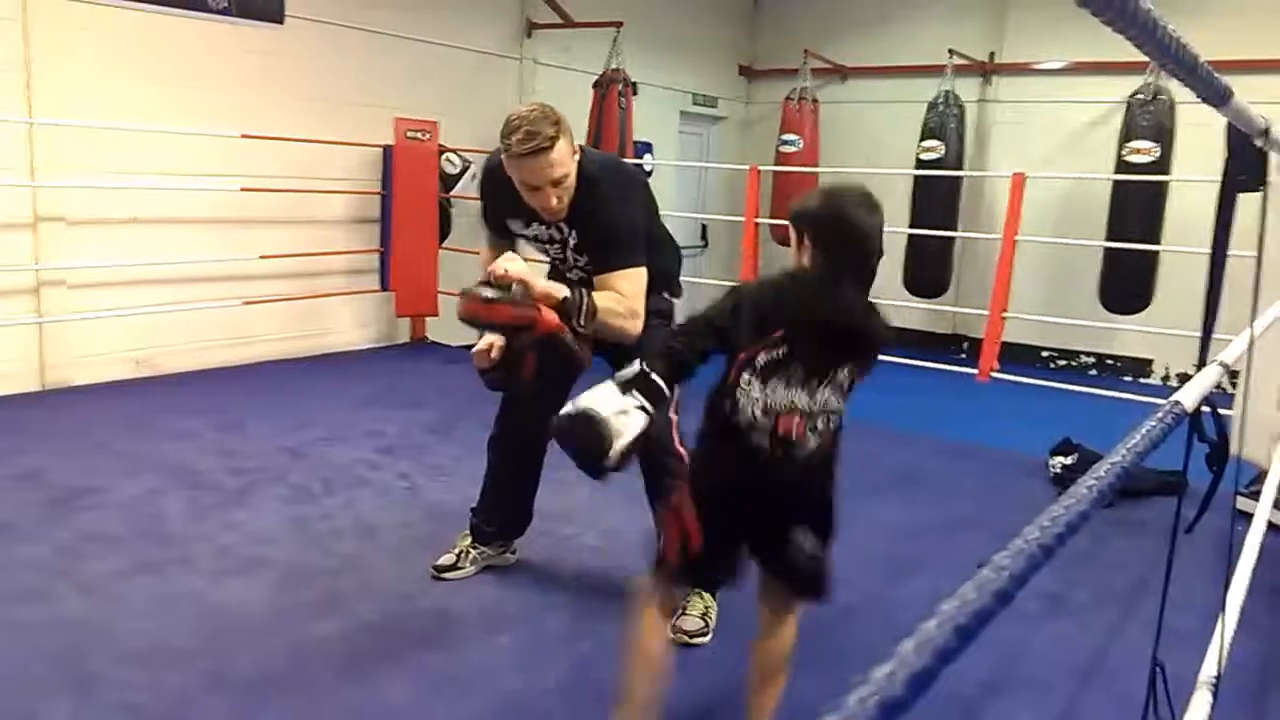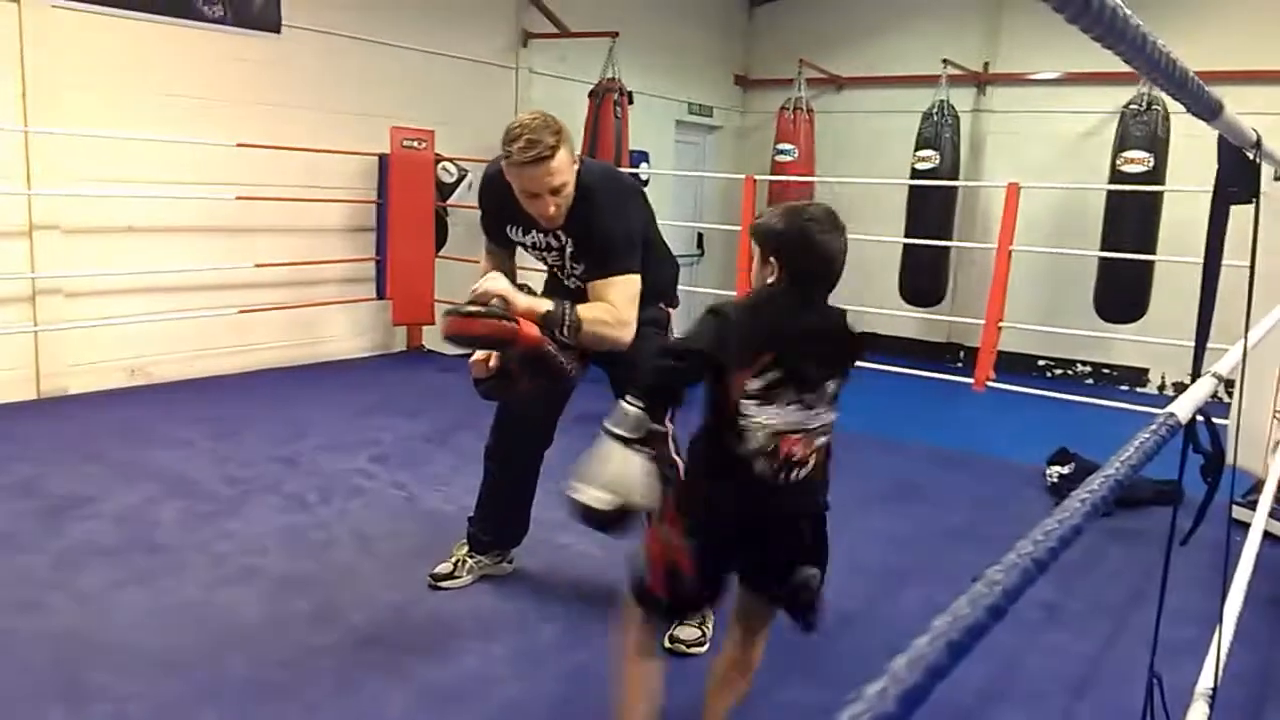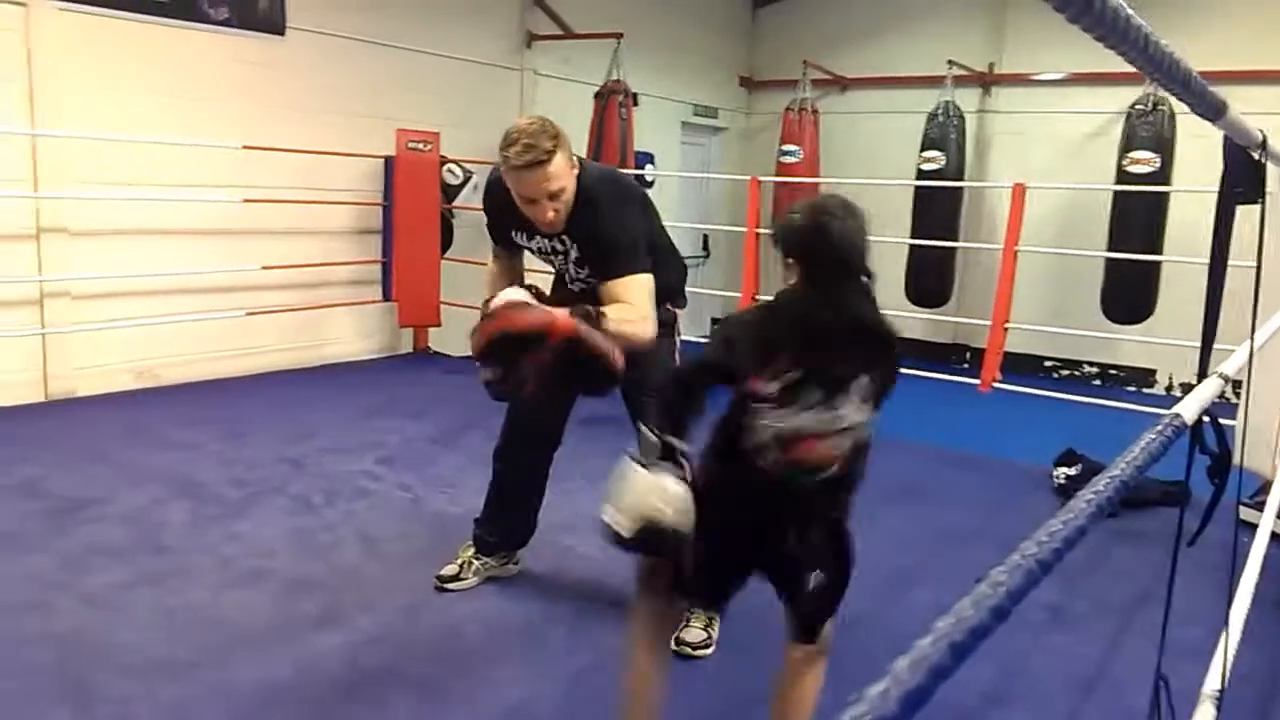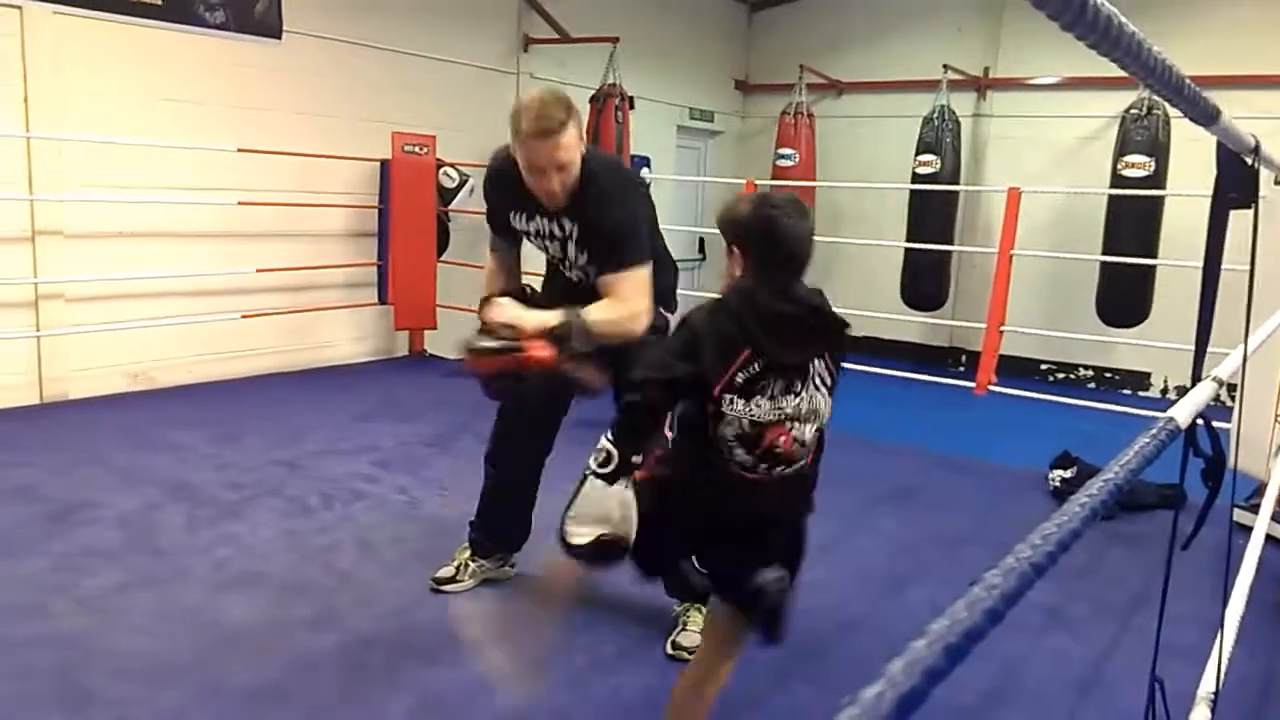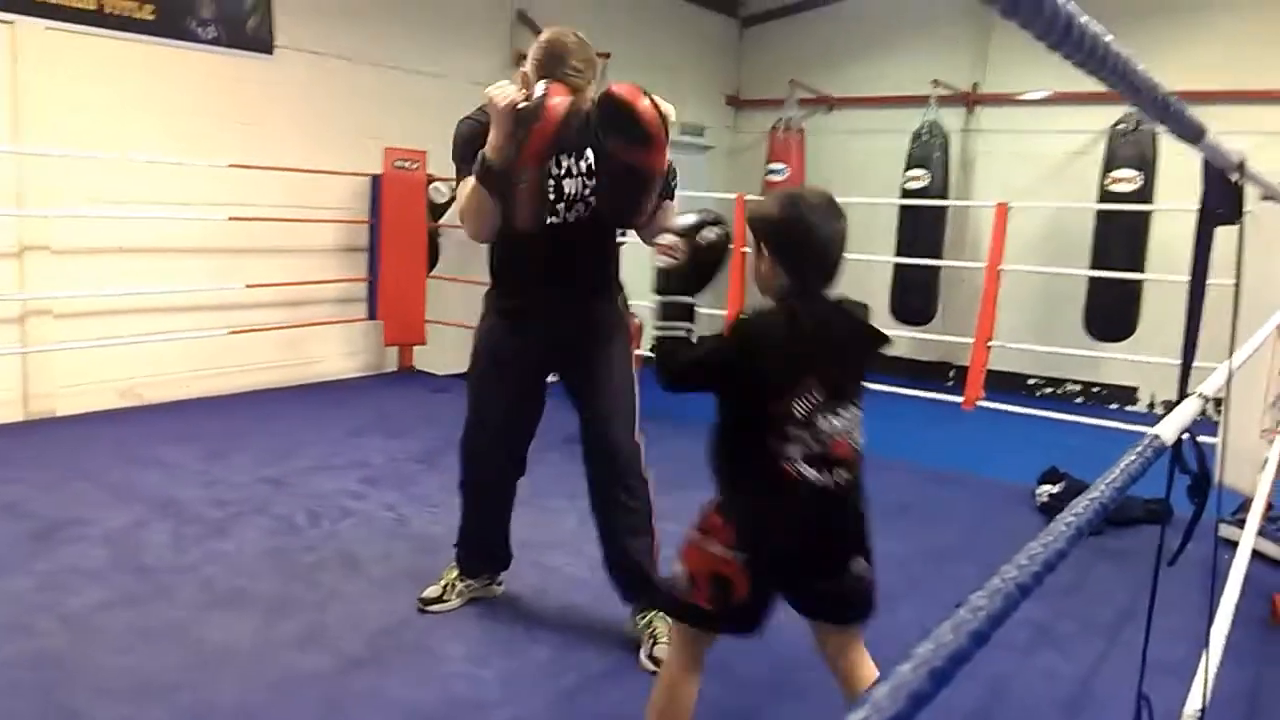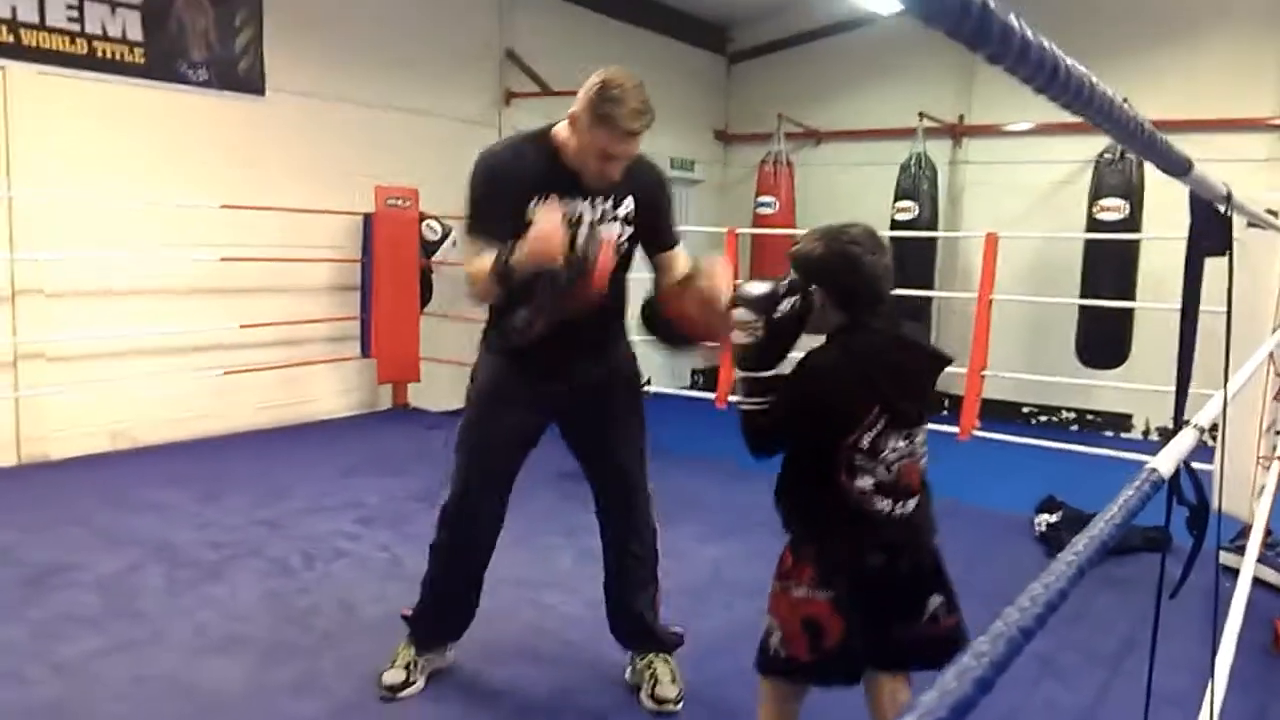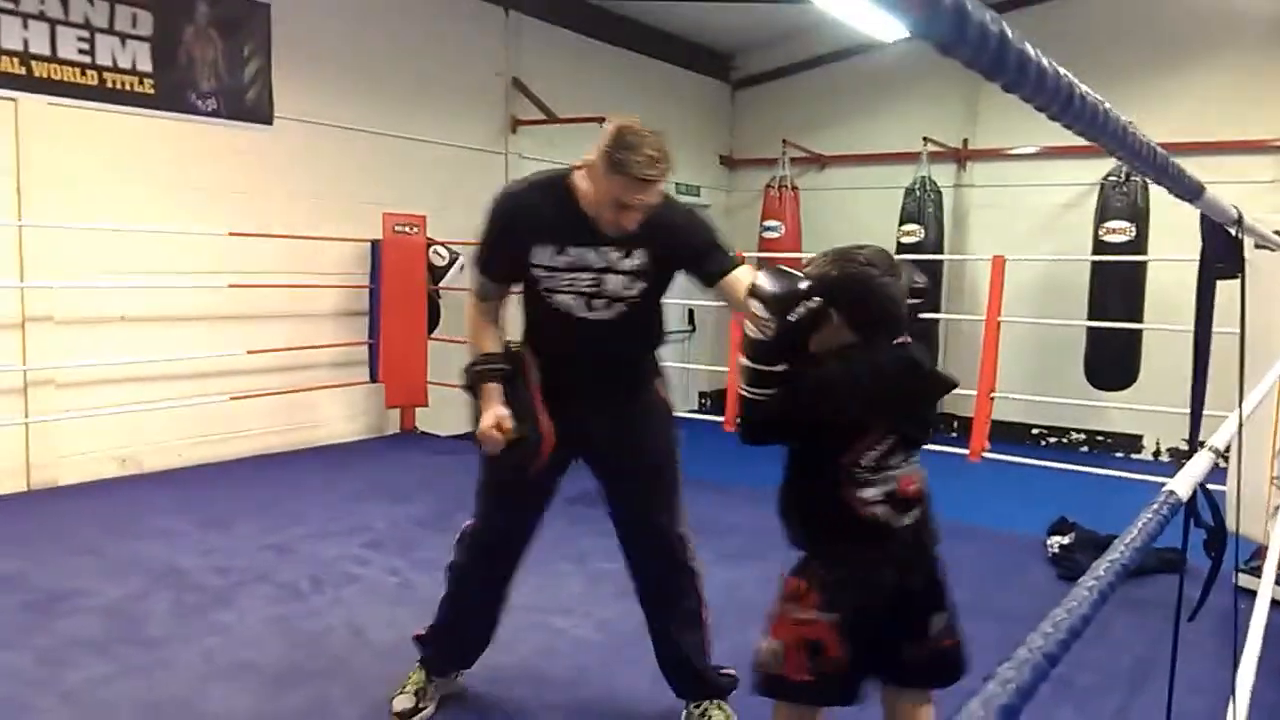
dt=0.5s
person 1, frame 1
left shoulder: (615, 188)
right shoulder: (496, 177)
left elbow: (626, 319)
right elbow: (499, 246)
left wrist: (542, 289)
right wrist: (499, 326)
left hip: (639, 298)
right hip: (564, 290)
left knee: (655, 435)
right knee: (520, 416)
right ankle: (491, 537)
person 1, frame 2
left shoulder: (611, 198)
right shoulder: (495, 186)
left elbow: (617, 328)
right elbow: (498, 259)
left wrist: (524, 302)
left hip: (636, 310)
right hip: (556, 303)
left knee: (652, 446)
right knee: (517, 426)
right ankle: (488, 547)
person 1, frame 3
left shoulder: (613, 200)
right shoulder: (499, 193)
left elbow: (636, 325)
right elbow: (506, 260)
left hip: (644, 308)
right hip: (571, 302)
right knee: (525, 427)
right ankle: (495, 547)
person 1, frame 4
left shoulder: (617, 189)
right shoulder: (501, 177)
left elbow: (632, 314)
right elbow: (503, 251)
left wrist: (541, 320)
right wrist: (498, 311)
left hip: (625, 318)
right hip: (556, 313)
right knee: (515, 433)
left ankle: (693, 594)
right ankle: (492, 549)
person 1, frame 5
left shoulder: (609, 130)
right shoulder: (480, 133)
left elbow: (655, 231)
right elbow: (478, 227)
left wrist: (657, 161)
right wrist: (500, 140)
left hip: (595, 316)
right hip: (513, 318)
left knee: (616, 457)
right knee: (487, 450)
left ankle: (650, 604)
right ankle: (478, 567)
person 1, frame 6
left shoulder: (644, 180)
right shoulder: (506, 167)
left elbow: (667, 261)
right elbow: (479, 275)
left wrist: (698, 285)
right wrist: (524, 260)
left hip: (602, 362)
right hip: (516, 359)
left knee: (628, 507)
right knee: (471, 506)
left ankle: (647, 648)
right ankle: (429, 640)
person 1, frame 7
left shoulder: (672, 224)
right shoulder: (523, 208)
left elbow: (740, 283)
right elbow: (484, 304)
right wrist: (491, 391)
left hip: (631, 403)
right hip: (541, 399)
left knee: (661, 547)
right knee: (491, 536)
right ankle: (440, 664)
person 2, frame 1
left shoulder: (754, 300)
right shoulder: (865, 331)
left elbow: (677, 351)
left wrist: (625, 392)
left hip: (721, 479)
right hip: (799, 497)
left knee: (660, 595)
right knee: (781, 607)
person 2, frame 2
left shoulder: (734, 323)
right shoulder: (840, 340)
left elbow: (664, 377)
left wrist: (620, 445)
left hip: (712, 502)
right hip: (791, 519)
left knee: (646, 616)
right knee: (751, 623)
person 2, frame 3
left shoulder: (761, 326)
right shoulder: (877, 341)
left elbow: (683, 390)
left wrist: (656, 469)
left hip: (726, 500)
right hip: (823, 519)
left knee: (656, 592)
right knee: (809, 645)
person 2, frame 4
left shoulder: (709, 324)
right shoulder: (825, 331)
left elbow: (645, 400)
left wrist: (602, 474)
left hip: (689, 492)
right hip: (772, 519)
right knee: (725, 641)
person 2, frame 5
left shoulder: (759, 335)
right shoulder: (849, 328)
left elbow: (677, 369)
left wrist: (673, 287)
left hip: (755, 518)
right hip: (836, 516)
left knee: (688, 644)
right knee: (844, 642)
person 2, frame 6
left shoulder: (823, 372)
right shoulder: (908, 354)
left elbow: (761, 437)
left wrist: (755, 358)
left hip: (831, 560)
right hip: (905, 551)
person 2, frame 7
left shoulder: (825, 383)
right shoulder: (911, 369)
left elbow: (755, 425)
left wrist: (766, 347)
left hip: (839, 576)
right hip: (912, 567)
